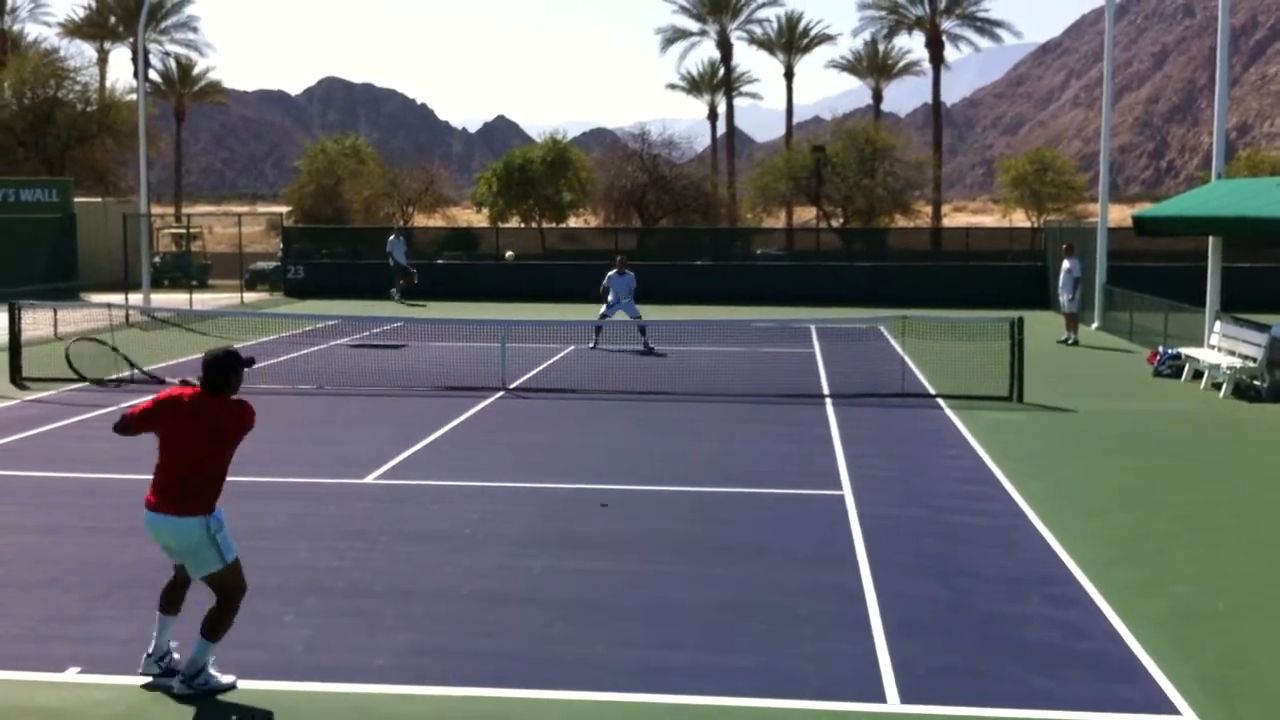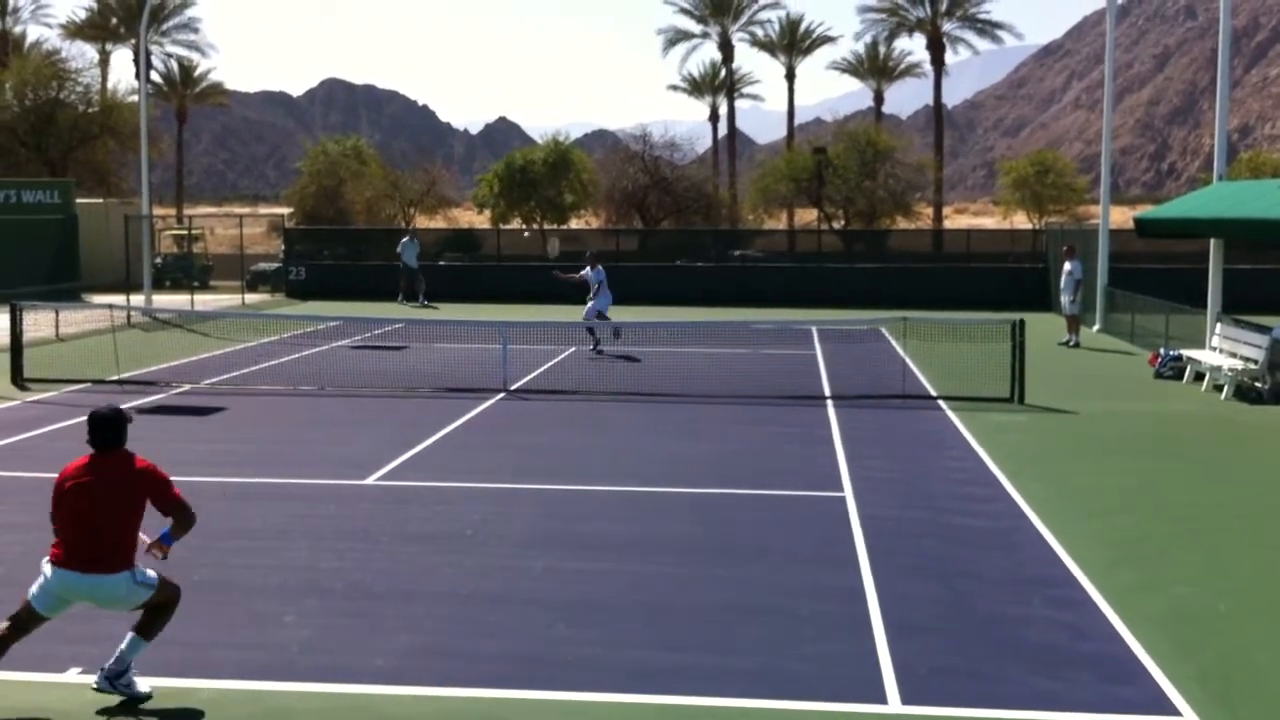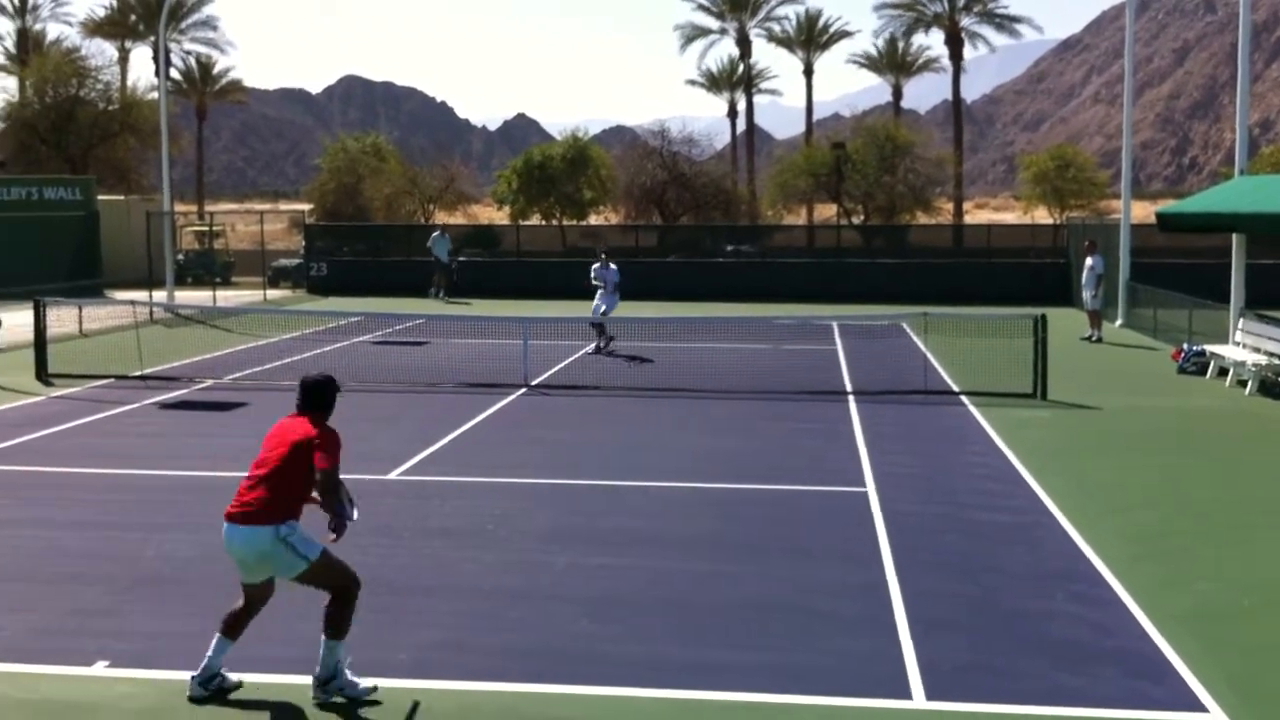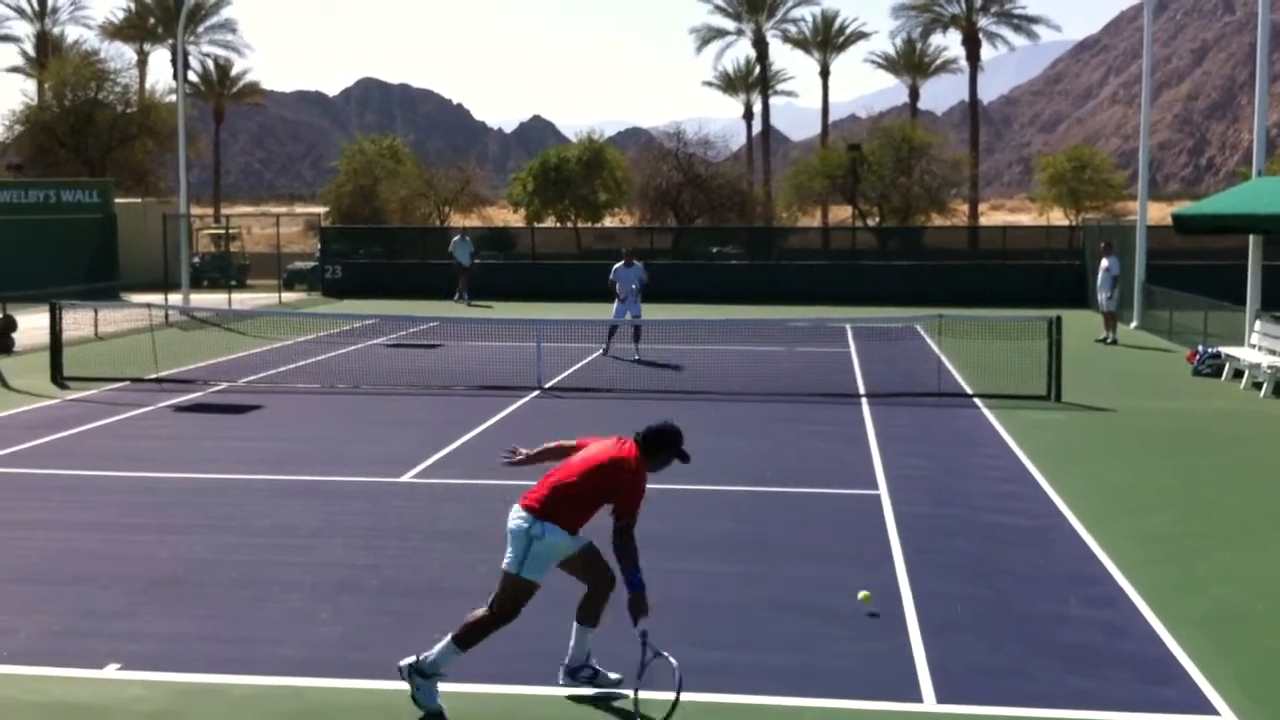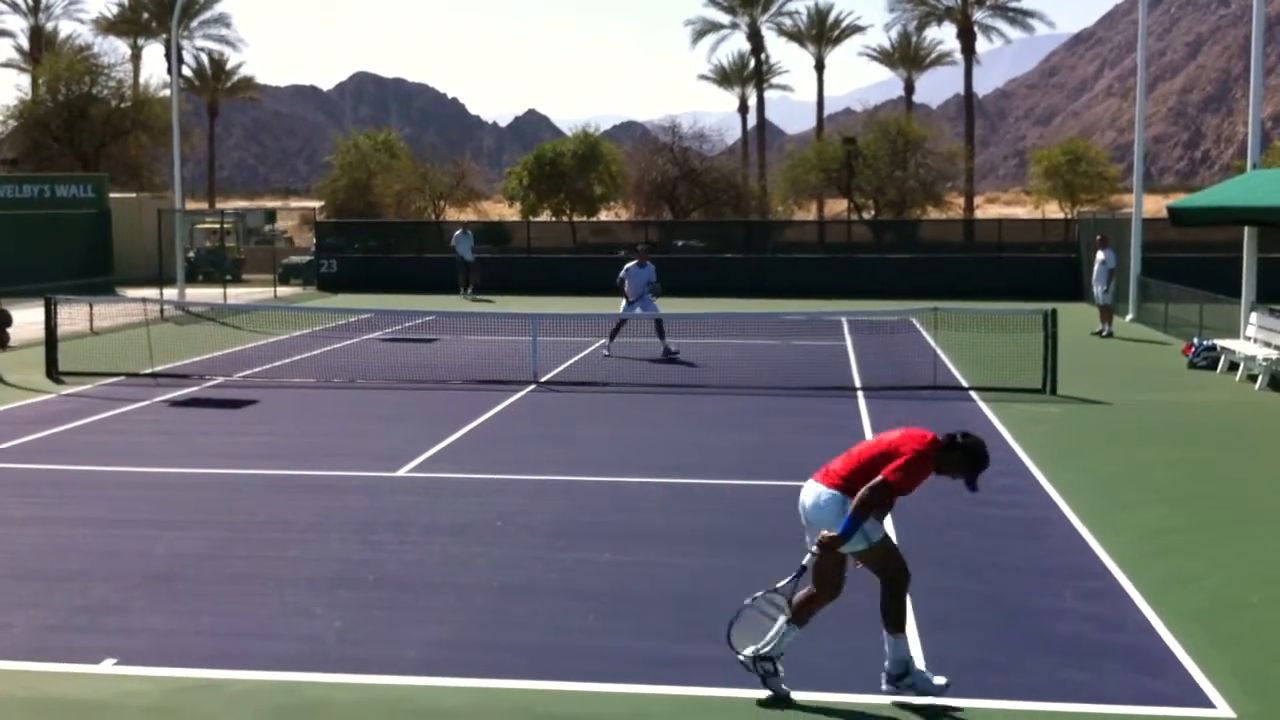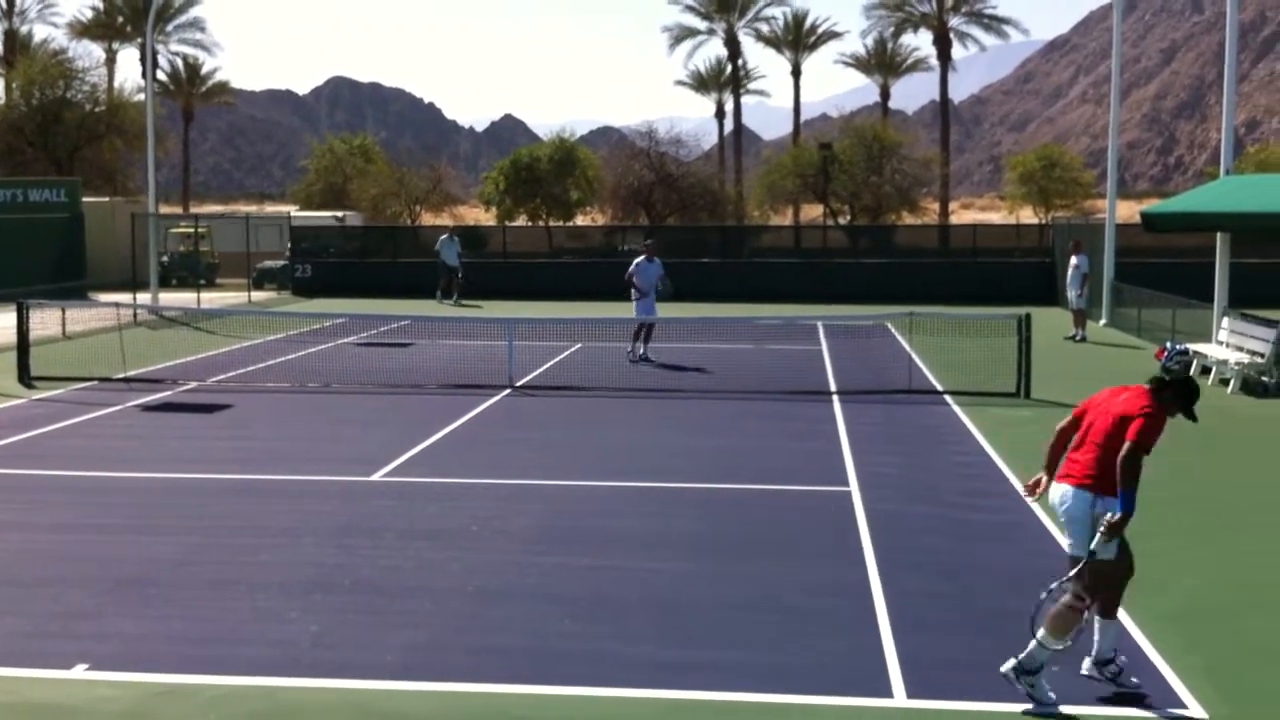
dt=0.4s
person 1, frame 1
left shoulder: (172, 401)
right shoulder: (239, 412)
left elbow: (121, 426)
left hip: (156, 514)
right hip: (194, 520)
left knee: (183, 575)
right knee: (232, 591)
left ankle: (158, 656)
right ankle: (194, 675)
person 1, frame 2
left shoulder: (69, 474)
right shoulder: (145, 472)
left elbow: (59, 529)
right elbow: (186, 518)
right wrist: (166, 540)
left hip: (64, 573)
right hip: (114, 579)
right knee: (169, 596)
right ankle: (117, 673)
person 1, frame 3
left shoulder: (282, 427)
right shoulder: (323, 435)
right elbow: (328, 484)
left wrist: (307, 496)
right wrist: (340, 517)
left hip: (234, 528)
right hip: (268, 531)
left knee: (254, 600)
right knee: (347, 586)
left ankle: (207, 677)
right ankle: (330, 677)
person 1, frame 4
left shoulder: (616, 445)
right shoulder: (633, 473)
left elbow: (563, 447)
right elbow: (623, 536)
left wrist: (530, 456)
right wrist: (636, 589)
left hip: (537, 517)
right hip: (540, 525)
left knee: (602, 579)
right knee: (502, 612)
left ankle: (577, 665)
right ankle: (424, 670)
person 1, frame 5
left shoulder: (920, 440)
right shoulder: (920, 457)
right elbow: (874, 491)
right wrist: (842, 535)
left hip: (817, 492)
right hip: (833, 501)
left knee: (827, 588)
right knee: (896, 576)
left ankle: (765, 655)
right ankle: (899, 671)
person 1, frame 6
left shoulder: (1112, 394)
right shoulder: (1150, 412)
left elbow: (1063, 430)
right elbow: (1128, 457)
left wrist: (1048, 473)
right wrist: (1125, 512)
left hip: (1066, 489)
right hip: (1092, 499)
left knee: (1122, 569)
right knee: (1088, 589)
left ankle: (1103, 660)
right ankle: (1027, 666)
